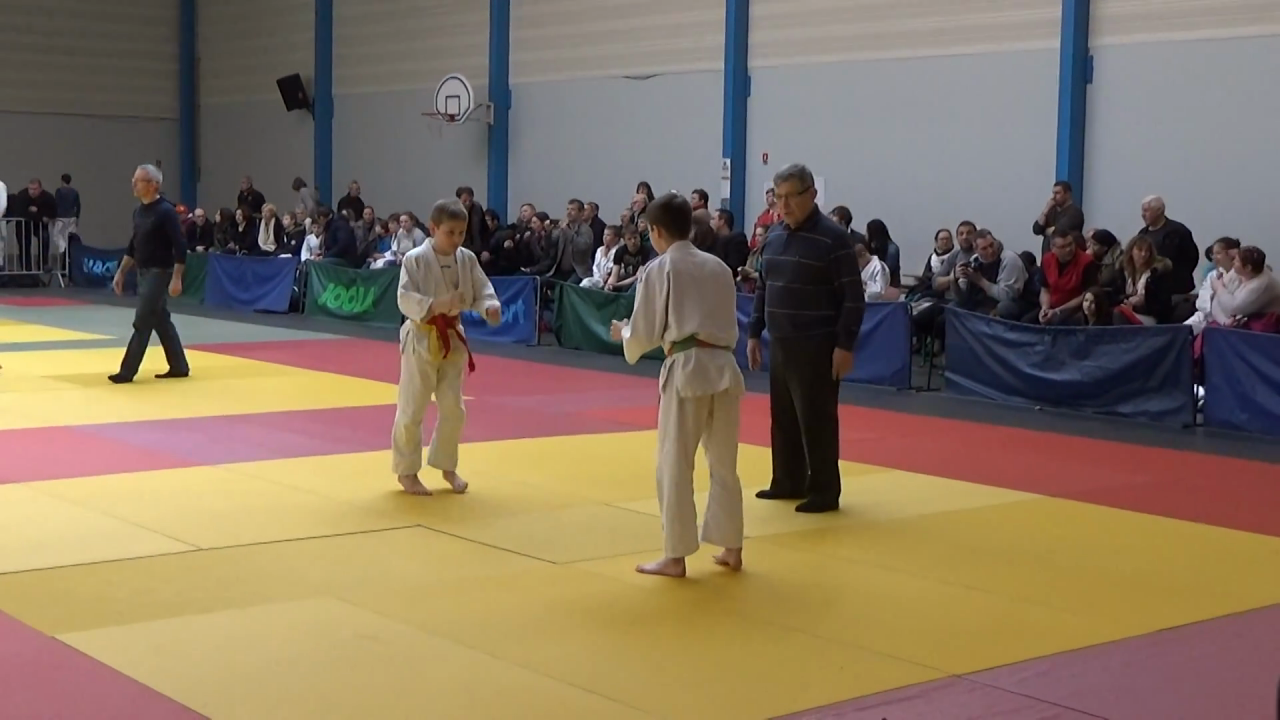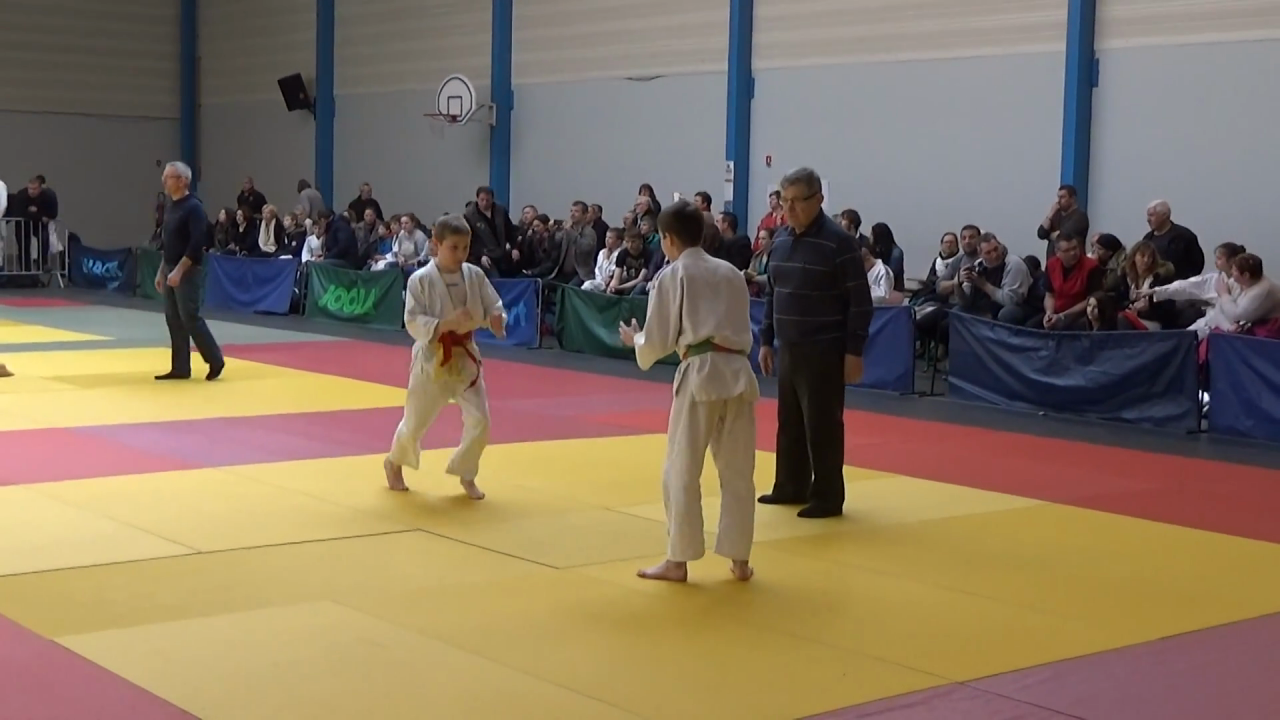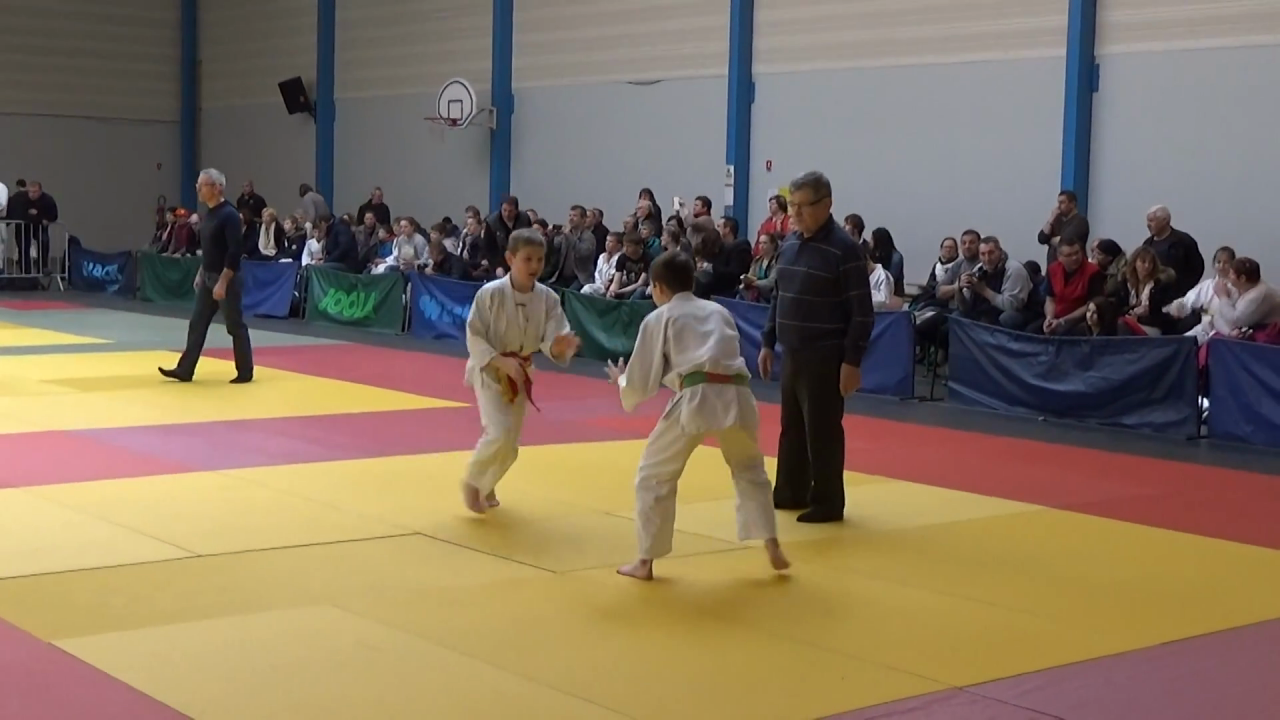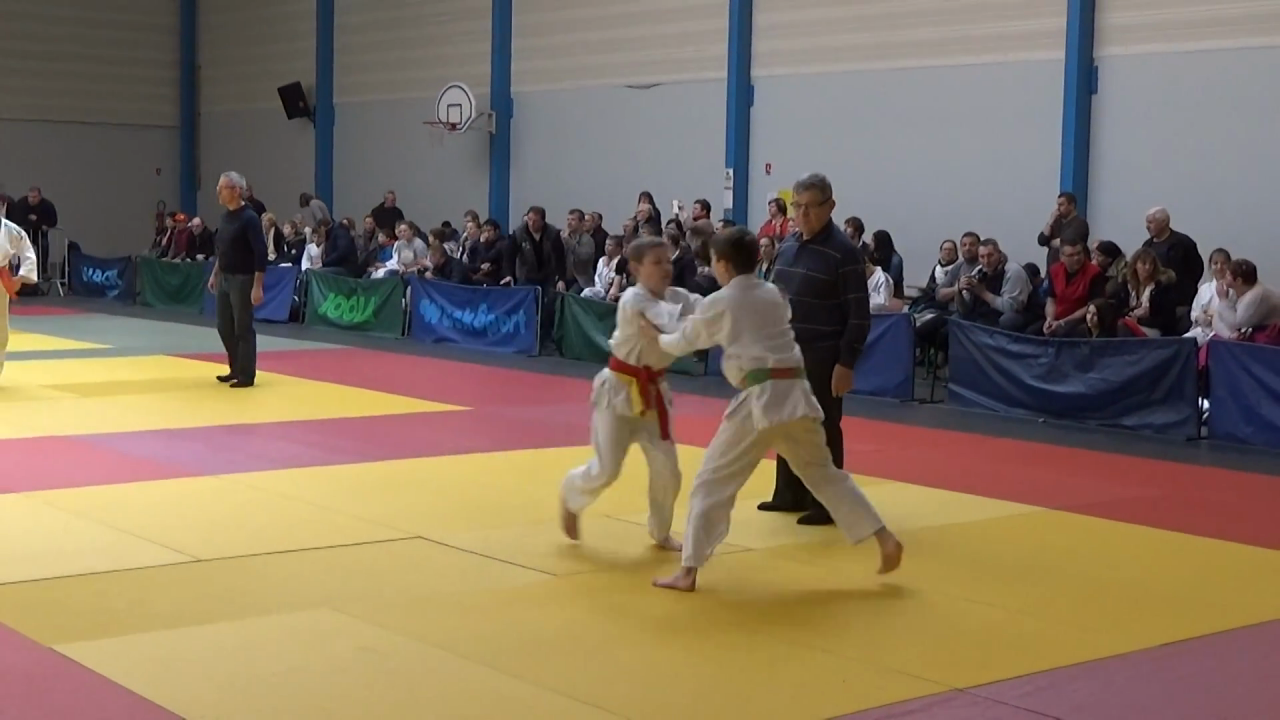
dt=0.4s
person 1, frame 1
left shoulder: (658, 270)
right shoulder: (719, 267)
left elbow: (644, 335)
left wrist: (622, 333)
left hip: (686, 369)
right hip: (724, 367)
left knee: (675, 466)
right knee: (724, 463)
left ankle: (676, 557)
right ankle: (731, 549)
person 1, frame 2
left shoulder: (670, 276)
right shoulder: (731, 272)
left elbow: (658, 343)
left wrist: (634, 339)
left hip: (701, 372)
right hip: (738, 371)
left knee: (682, 472)
right knee: (737, 472)
left ankle: (678, 561)
right ankle: (739, 560)
person 1, frame 3
left shoulder: (657, 320)
right shoulder: (720, 312)
left elbow: (641, 386)
left wrist: (622, 381)
left hip: (696, 400)
right hip: (737, 398)
left knee: (655, 475)
right knee: (750, 470)
left ankle: (645, 560)
right ankle: (771, 544)
person 1, frame 4
left shoulder: (720, 303)
right shoulder: (773, 295)
left elbow: (681, 341)
left wrist: (657, 340)
left hip: (762, 399)
right hip: (798, 393)
left knee: (712, 482)
right knee: (824, 474)
left ankle: (688, 571)
right ankle: (884, 539)
person 2, frame 1
left shoulder: (833, 238)
right shoulder: (775, 235)
left elbow: (853, 297)
right elbow: (763, 289)
left wrist: (845, 345)
right wrist: (754, 333)
left hip: (815, 345)
right hip: (780, 343)
left knee: (816, 419)
right knee: (783, 418)
left ankle: (824, 492)
right ankle: (788, 482)
person 2, frame 2
left shoulder: (839, 242)
right shoulder: (781, 240)
left elbow: (860, 303)
right elbow: (772, 295)
left wrist: (854, 351)
right wrist: (766, 340)
left hip: (824, 350)
right hip: (789, 348)
left knee: (822, 425)
right knee: (789, 422)
left ankle: (828, 497)
right ankle: (791, 487)
person 2, frame 3
left shoulder: (844, 249)
right shoulder: (790, 244)
left elbow: (862, 312)
left wrist: (852, 361)
right wrist: (768, 342)
left hip: (825, 357)
right hip: (792, 353)
left knee: (822, 430)
right knee: (791, 427)
left ankle: (828, 502)
right ankle: (790, 492)
person 2, frame 4
left shoulder: (843, 251)
right shoulder: (787, 246)
left elbow: (858, 315)
left wrist: (846, 363)
left hip: (823, 358)
left knee: (822, 431)
left ankle: (826, 504)
right ankle: (790, 495)
person 3, frame 1
left shoulder: (467, 259)
right shoulder: (415, 258)
left elbow: (482, 293)
right elbow: (405, 299)
left wrist: (491, 308)
right wrist: (438, 302)
left hip: (453, 338)
right hip: (422, 339)
left knee: (453, 407)
right knee: (412, 409)
left ankle: (446, 466)
right ankle: (407, 472)
person 3, frame 2
left shoulder: (475, 276)
right shoulder: (421, 280)
left elbow: (493, 309)
right elbow: (414, 324)
left wrist: (497, 323)
right wrist: (448, 324)
left hip: (466, 356)
right hip: (432, 358)
left knee: (480, 421)
right knee: (416, 422)
left ankle: (464, 472)
right ankle: (394, 463)
person 3, frame 3
left shoulder: (548, 298)
right shoulder: (491, 293)
left elbow: (552, 343)
right elbow: (474, 337)
left wrist: (564, 343)
right wrist: (502, 364)
left hip: (519, 374)
right hip: (488, 370)
left knee: (508, 446)
right knee: (500, 435)
left ankle: (486, 485)
right ankle: (472, 481)
person 3, frame 4
left shoulder: (676, 297)
right shoulder: (634, 301)
right elbow: (675, 320)
left hip: (652, 391)
right hip: (619, 390)
left knee: (667, 469)
right knee: (606, 469)
left ankle: (661, 531)
right ankle: (571, 499)
person 4, frame 1
left shoulder: (166, 211)
right shoulder: (139, 212)
left elbow: (180, 247)
right elbow: (134, 246)
left wrist: (177, 279)
right wrist: (121, 272)
left hip: (160, 274)
right hip: (145, 273)
left knee: (142, 322)
right knee: (160, 320)
left ankle: (128, 371)
right ankle: (179, 366)
person 4, frame 2
left shoulder: (194, 208)
right shoulder: (171, 207)
left elbow: (197, 243)
left wrist: (179, 270)
right wrist: (161, 272)
left hip: (188, 272)
right hip: (171, 271)
left knee: (190, 318)
right knee: (173, 319)
left ankle: (215, 360)
right ankle: (180, 368)
person 4, frame 3
left shoulder: (229, 215)
right shoulder: (209, 214)
left elbow: (235, 252)
left wrist: (223, 282)
right wrist: (200, 274)
left hip: (226, 278)
right hip: (209, 277)
left knee: (235, 325)
right knee: (198, 323)
left ankle: (245, 372)
right ankle: (185, 369)
person 4, frame 4
left shoulder: (249, 218)
right shoulder: (225, 217)
left elbow: (261, 254)
left wrist: (257, 286)
right wrist: (215, 274)
left hip: (243, 280)
right hip: (225, 280)
left knee: (243, 328)
right knee: (224, 326)
left ankle: (246, 375)
right ankle: (237, 369)
